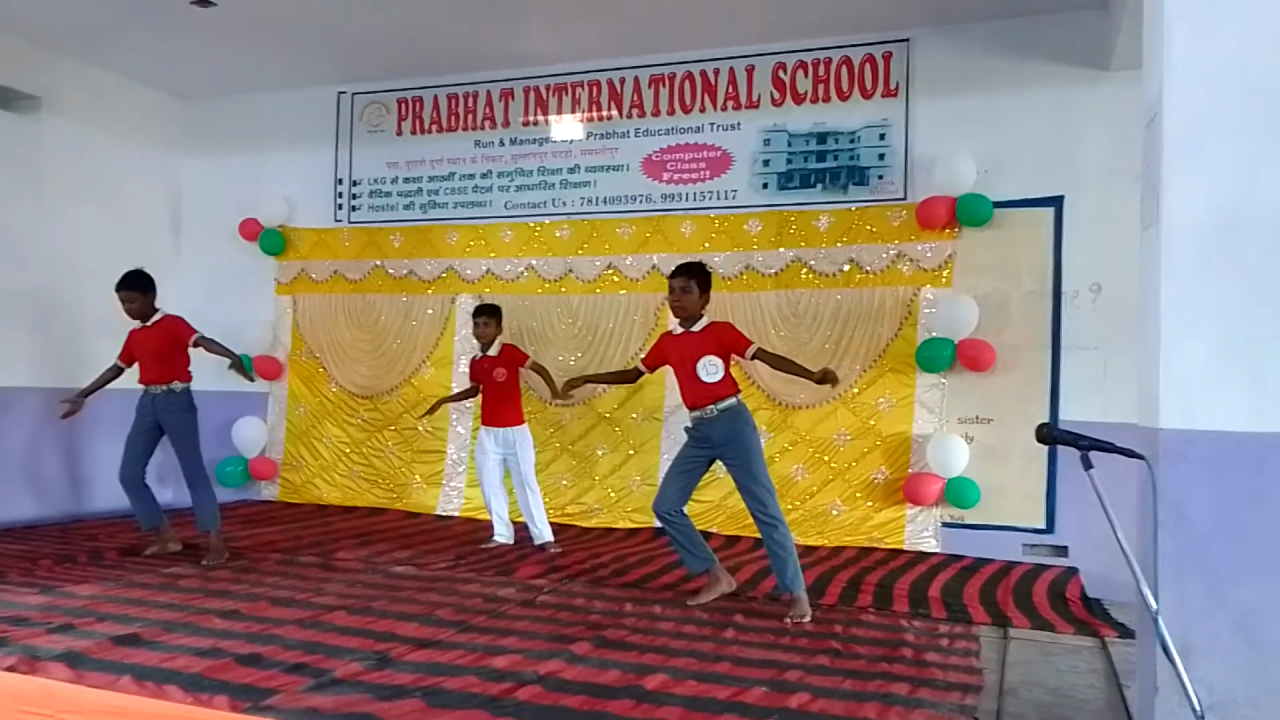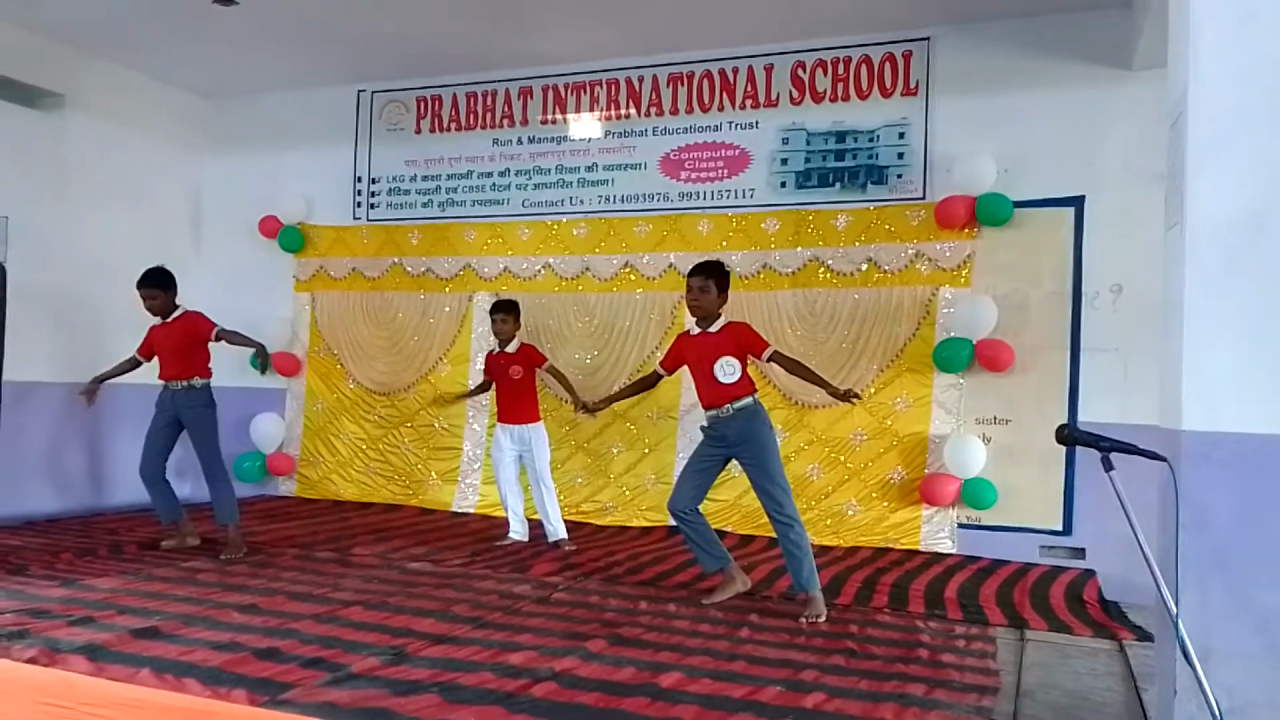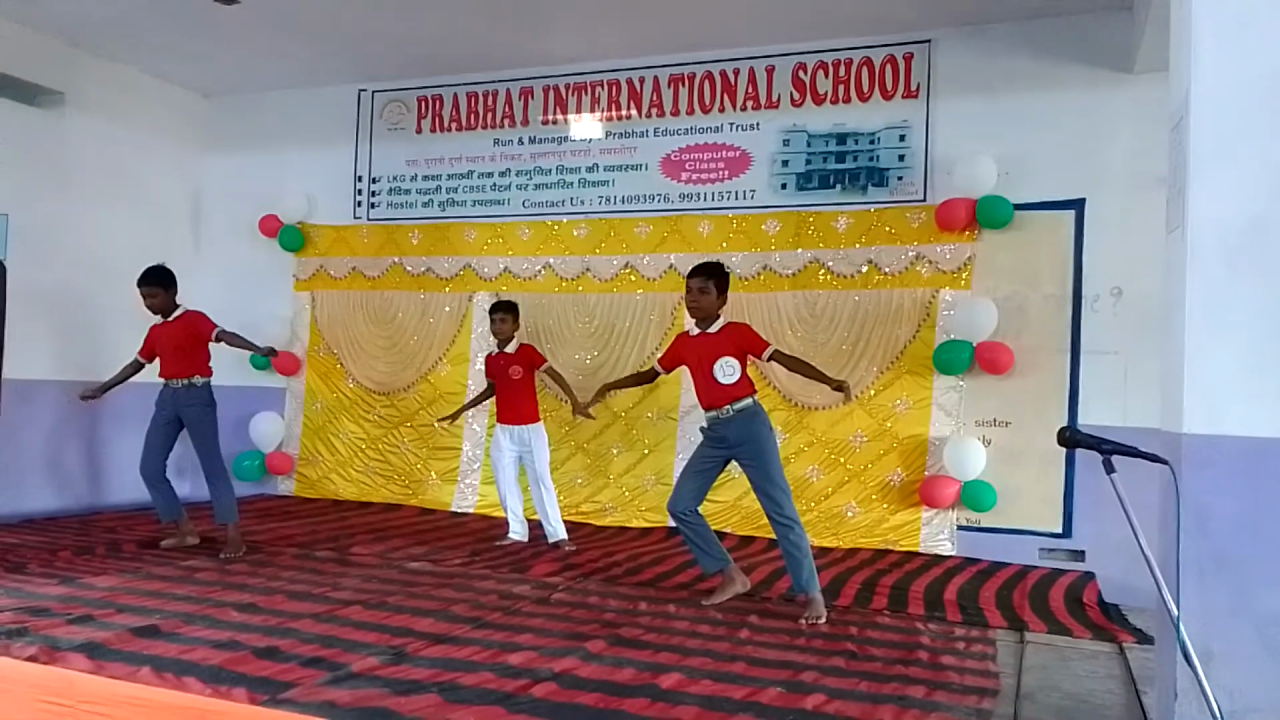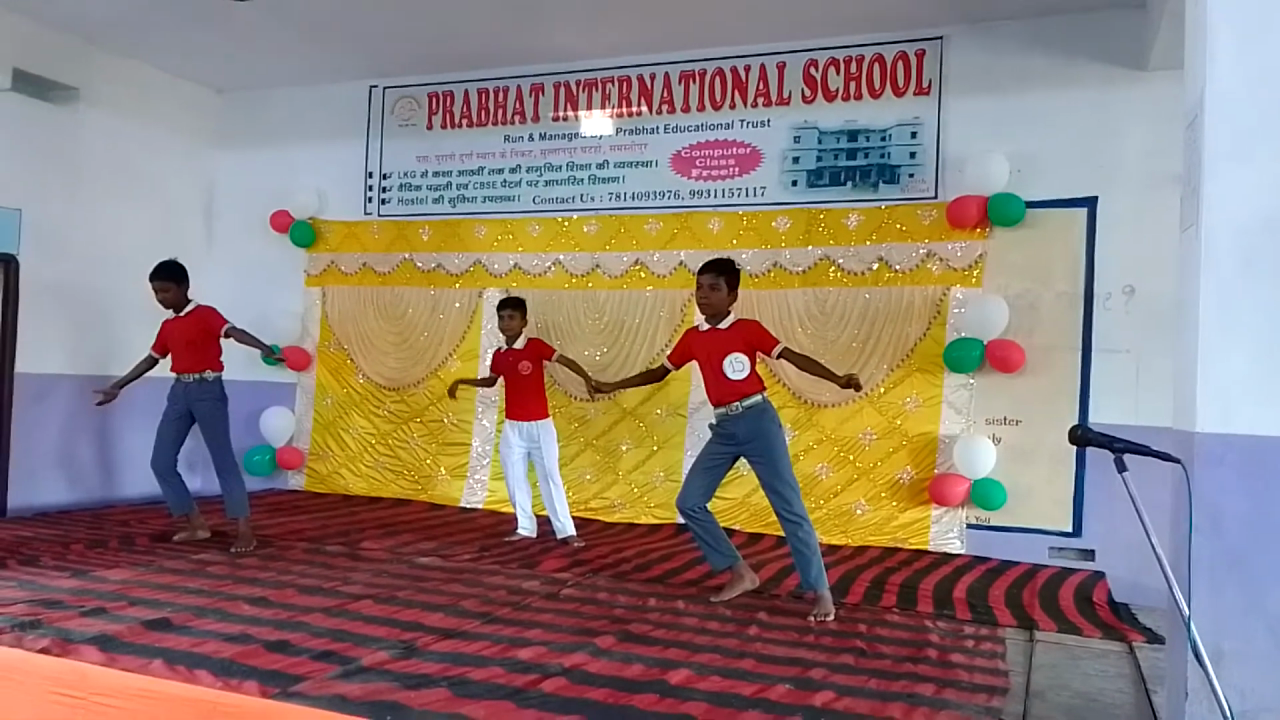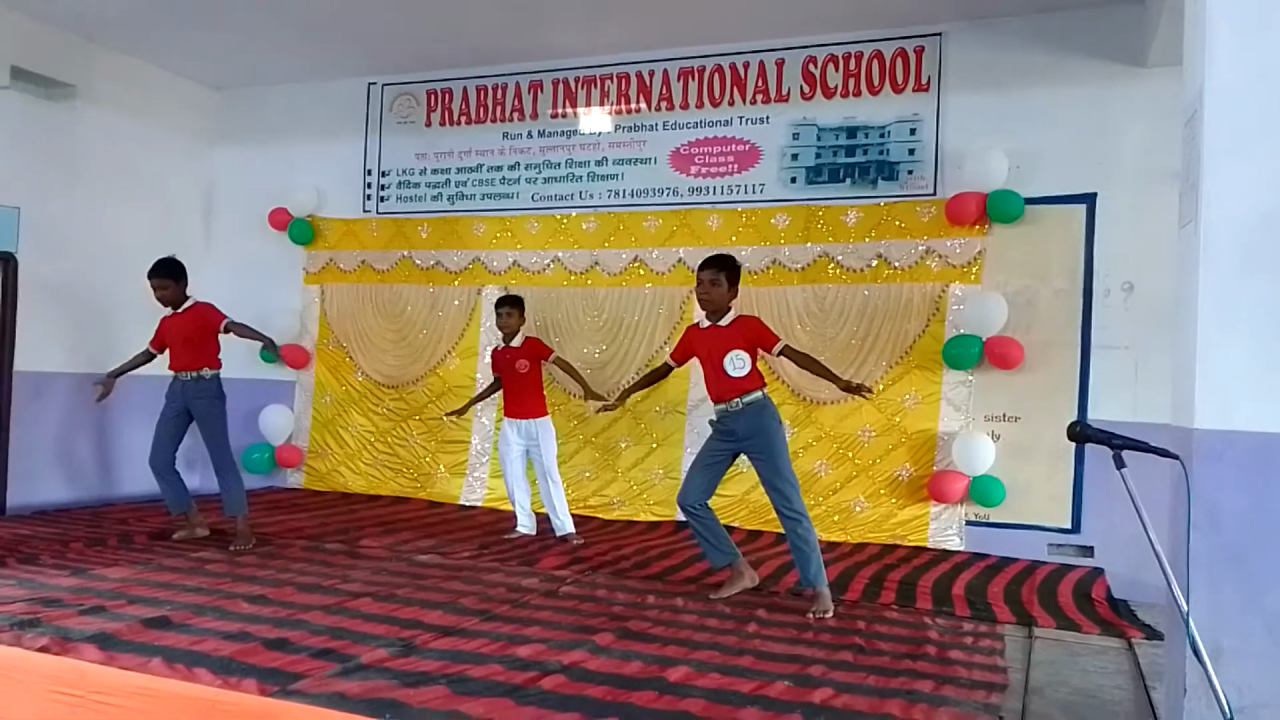
dt=0.3s
person 1, frame 1
left shoulder: (722, 331)
right shoulder: (667, 341)
left elbow: (767, 357)
right elbow: (633, 374)
left wrist: (813, 375)
right wrist: (588, 379)
left hip: (733, 423)
right hip: (699, 432)
left knee: (765, 510)
right knee: (665, 505)
left ankle: (797, 594)
right ankle: (717, 577)
person 1, frame 2
left shoulder: (739, 332)
right shoulder: (684, 342)
left elbow: (784, 361)
right elbow: (653, 378)
left wrist: (830, 388)
right wrist: (607, 401)
left hip: (749, 423)
right hip: (715, 431)
left knee: (781, 509)
right knee: (680, 504)
left ankle: (813, 594)
right ankle: (732, 575)
person 1, frame 3
left shoulder: (738, 332)
right shoulder: (683, 342)
left elbow: (785, 359)
right elbow: (650, 375)
left wrist: (830, 382)
right wrist: (610, 386)
left hip: (749, 424)
right hip: (715, 432)
left knee: (780, 510)
right knee: (680, 505)
left ankle: (813, 595)
right ankle: (731, 576)
person 1, frame 4
left shoulder: (748, 329)
right shoulder: (692, 337)
left elbow: (793, 357)
right elbow: (659, 372)
left wrist: (838, 379)
right wrist: (615, 385)
left hip: (758, 421)
right hip: (723, 428)
left knee: (789, 507)
right knee: (688, 501)
left ankle: (821, 592)
right ankle: (740, 573)
person 1, frame 5
left shoulder: (749, 326)
right shoulder: (694, 334)
left elbow: (793, 354)
right elbow: (666, 369)
left wrist: (839, 382)
right wrist: (628, 392)
left hip: (758, 417)
right hip: (724, 425)
left knee: (789, 504)
right knee: (690, 498)
left ankle: (821, 589)
right ankle: (741, 571)
person 2, frame 1
left shoulder: (173, 324)
right shoulder: (134, 336)
left elbow: (202, 341)
right elbow: (116, 368)
left wrist: (233, 357)
right wrist: (83, 395)
left hip: (175, 401)
right hip: (147, 404)
left knee: (194, 472)
right knee: (129, 474)
left ankle: (216, 543)
right ankle: (167, 537)
person 2, frame 2
left shoulder: (194, 320)
right shoulder: (154, 332)
left elbow: (224, 334)
right elbow: (134, 361)
left wrist: (256, 345)
right wrist: (98, 380)
left hip: (195, 397)
right hip: (167, 399)
left knee: (213, 467)
right knee: (150, 469)
left ankle: (235, 537)
right ankle: (185, 531)
person 2, frame 3
left shoulder: (194, 319)
right shoulder: (154, 332)
left elbow: (223, 335)
right elbow: (137, 364)
left wrist: (257, 349)
right wrist: (102, 389)
left hip: (196, 396)
right hip: (167, 397)
left knee: (212, 466)
right knee: (150, 468)
left ankle: (234, 536)
right ankle: (185, 531)
person 2, frame 4
left shoulder: (206, 315)
right shoulder: (167, 327)
left elbow: (233, 332)
right elbow: (151, 359)
left wrist: (265, 349)
right wrist: (117, 386)
left hip: (207, 390)
right hip: (179, 392)
left knee: (223, 460)
right knee: (161, 462)
left ankle: (245, 530)
right ankle: (196, 524)
person 2, frame 5
left shoulder: (203, 311)
right shoulder: (166, 323)
left elbow: (232, 326)
right elbow: (148, 353)
left wrist: (263, 338)
right wrist: (114, 375)
left hip: (205, 388)
right hip: (177, 389)
left knee: (221, 458)
right knee: (159, 459)
left ankle: (243, 529)
right ankle: (195, 523)
person 3, frame 1
left shoulder: (509, 351)
right shoulder: (475, 362)
left elbow: (539, 368)
left wrist: (554, 389)
right wrist: (443, 400)
left hip: (516, 431)
right hip: (488, 433)
left knee: (526, 483)
right knee: (490, 485)
left ankle: (544, 537)
right ankle: (502, 534)
person 3, frame 2
left shoulder: (527, 351)
right shoulder: (491, 358)
left elbow: (555, 373)
left wrist: (576, 397)
right wrist: (459, 397)
left hip: (531, 429)
right hip: (504, 431)
left knee: (541, 481)
right knee: (506, 483)
left ankle: (558, 534)
right ankle: (517, 531)
person 3, frame 3
left shoulder: (527, 351)
right shoulder: (491, 359)
left elbow: (554, 374)
left wrist: (575, 402)
right wrist: (463, 408)
left hip: (531, 429)
right hip: (504, 431)
left knee: (541, 482)
right knee: (506, 483)
left ankle: (558, 534)
right ankle: (517, 531)
person 3, frame 4
left shoulder: (536, 346)
right shoulder: (498, 355)
left elbow: (566, 361)
right elbow: (490, 381)
left wrist: (587, 377)
right wrist: (461, 381)
left hip: (540, 425)
right hip: (513, 427)
left knee: (550, 477)
right knee: (515, 479)
left ankle: (566, 530)
right ankle: (525, 527)
person 3, frame 5
left shoulder: (533, 345)
right shoulder: (497, 353)
left elbow: (563, 364)
left wrist: (586, 388)
right wrist: (469, 404)
left hip: (538, 422)
right hip: (511, 425)
left knee: (549, 475)
right knee: (514, 477)
left ankle: (565, 528)
right ankle: (525, 525)
